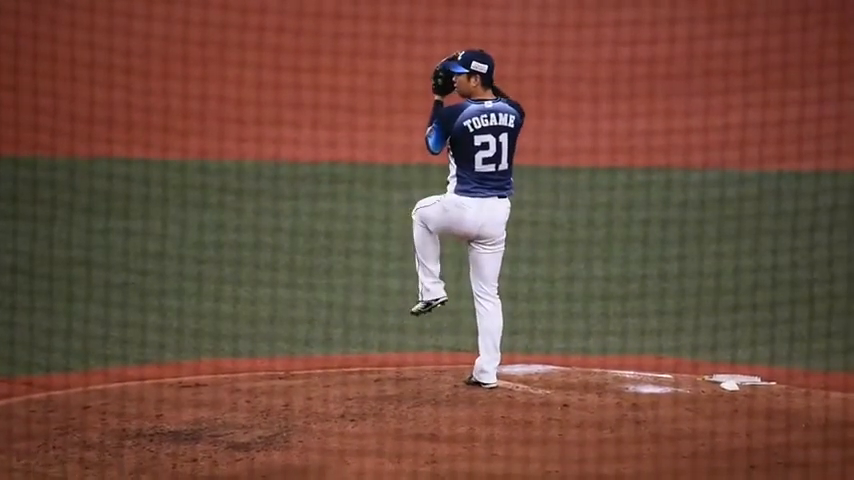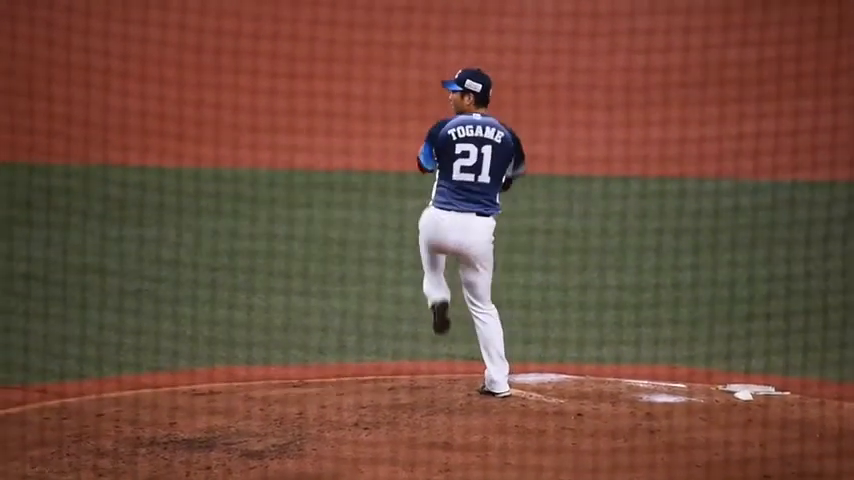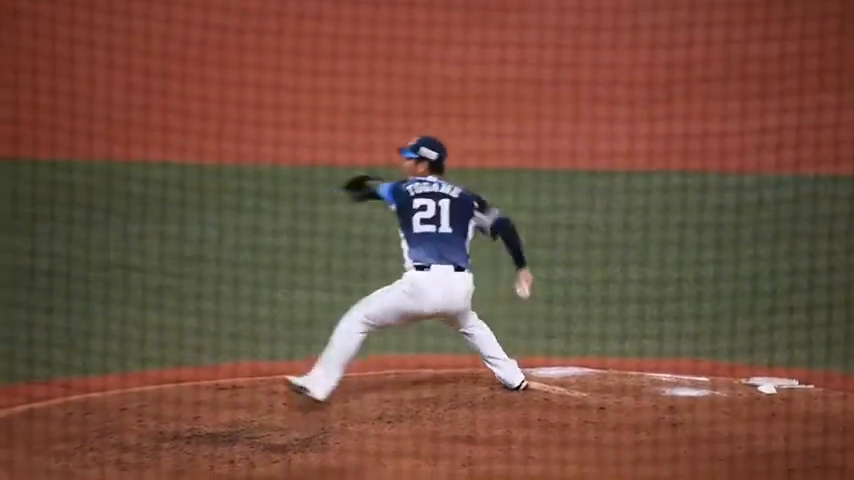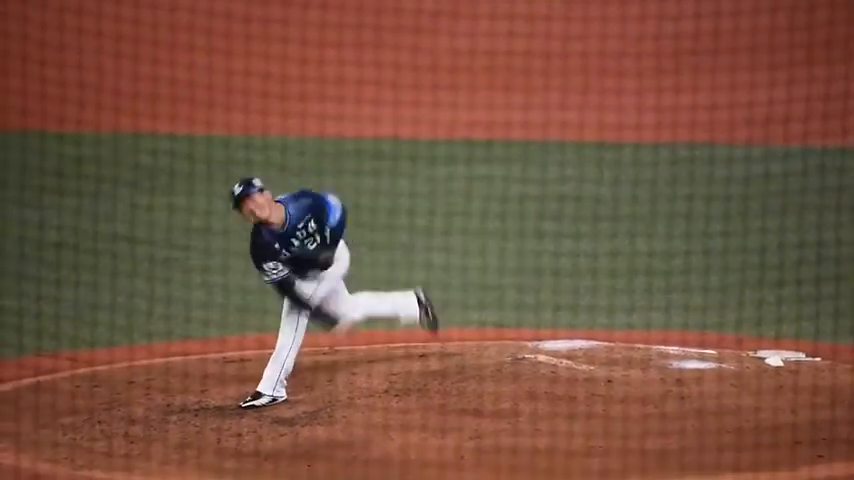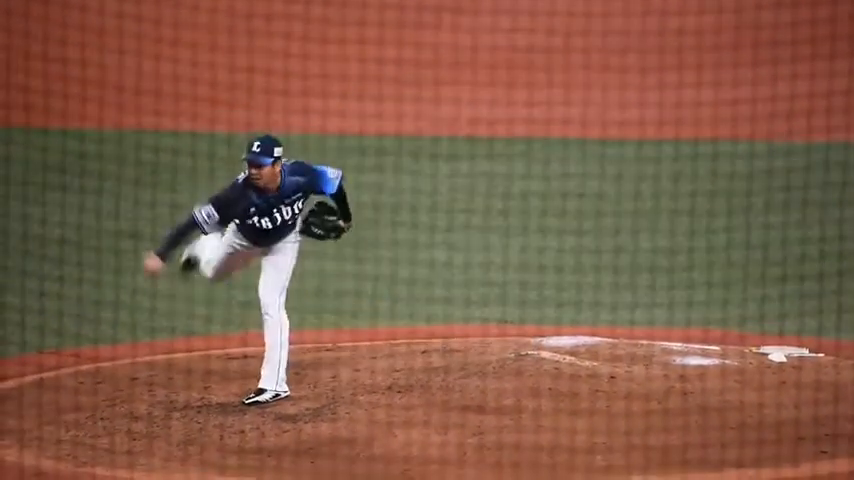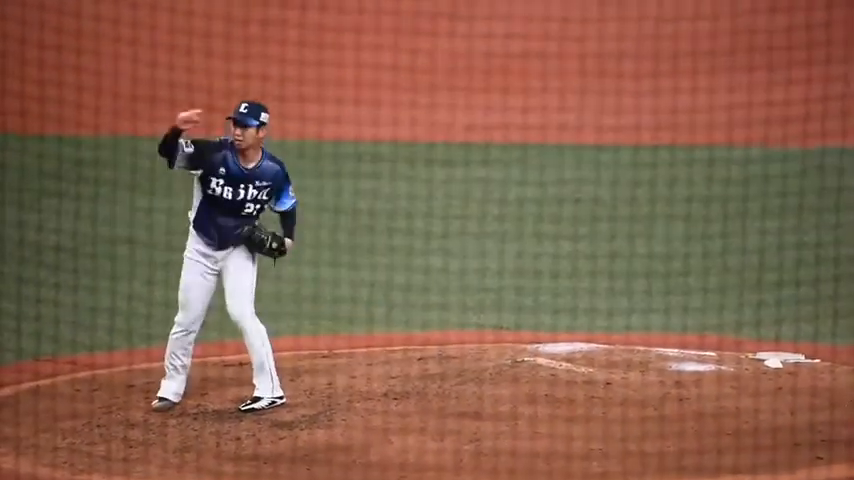
dt=0.4s
person 1, frame 1
left shoulder: (454, 113)
right shoulder: (514, 112)
left elbow: (433, 145)
left wrist: (438, 98)
right wrist: (488, 83)
left hip: (462, 209)
right hip: (497, 212)
left knee: (422, 211)
right knee: (487, 294)
left ankle: (431, 289)
right ankle: (487, 372)
person 1, frame 2
left shoulder: (443, 129)
right shoulder: (507, 136)
left elbow: (425, 165)
right elbow: (517, 171)
left hip: (442, 222)
right hip: (479, 230)
left knee: (429, 217)
right knee: (482, 306)
left ankle: (438, 296)
right ankle: (498, 380)
person 1, frame 3
left shoulder: (401, 188)
right shoulder: (465, 197)
left elbow: (360, 187)
right elbow: (503, 226)
left wrist: (365, 181)
right wrist: (521, 266)
left hip: (421, 285)
right hip: (459, 286)
left knee: (357, 319)
right knee: (470, 327)
left ankle: (318, 385)
right ankle: (513, 377)
person 1, frame 4
left shoulder: (304, 202)
right shoulder: (261, 245)
left elbow: (337, 211)
right elbow: (285, 287)
left wrist: (328, 252)
right wrist: (322, 314)
left hip: (332, 258)
right hip: (306, 272)
left knee: (294, 315)
right knee: (347, 311)
left ankle: (271, 389)
right ankle: (414, 304)
person 1, frame 5
left shoulder: (302, 177)
right shoulder: (240, 191)
left elbow: (335, 179)
right elbow: (195, 221)
left wrist: (345, 218)
right wrist: (161, 254)
left hip: (282, 243)
right hip: (243, 239)
left knee: (271, 304)
right knee: (208, 266)
left ankle: (274, 384)
right ankle: (197, 256)
person 1, frame 6
left shoulder: (274, 171)
right shoulder: (213, 153)
left elbow: (287, 206)
right elbow: (167, 151)
left wrist: (288, 237)
right wrist: (177, 129)
left hip: (239, 251)
right hip: (201, 249)
left knee: (242, 314)
right knee: (186, 322)
left ankle: (270, 390)
right ankle: (171, 389)
